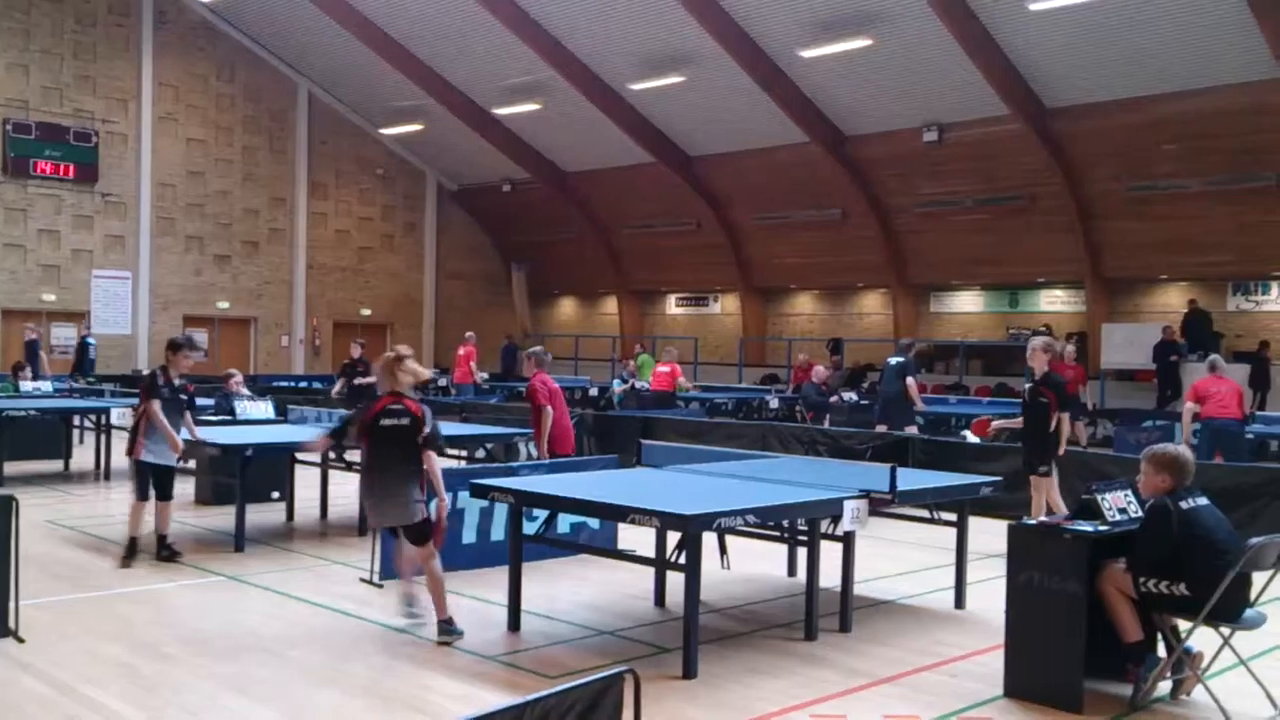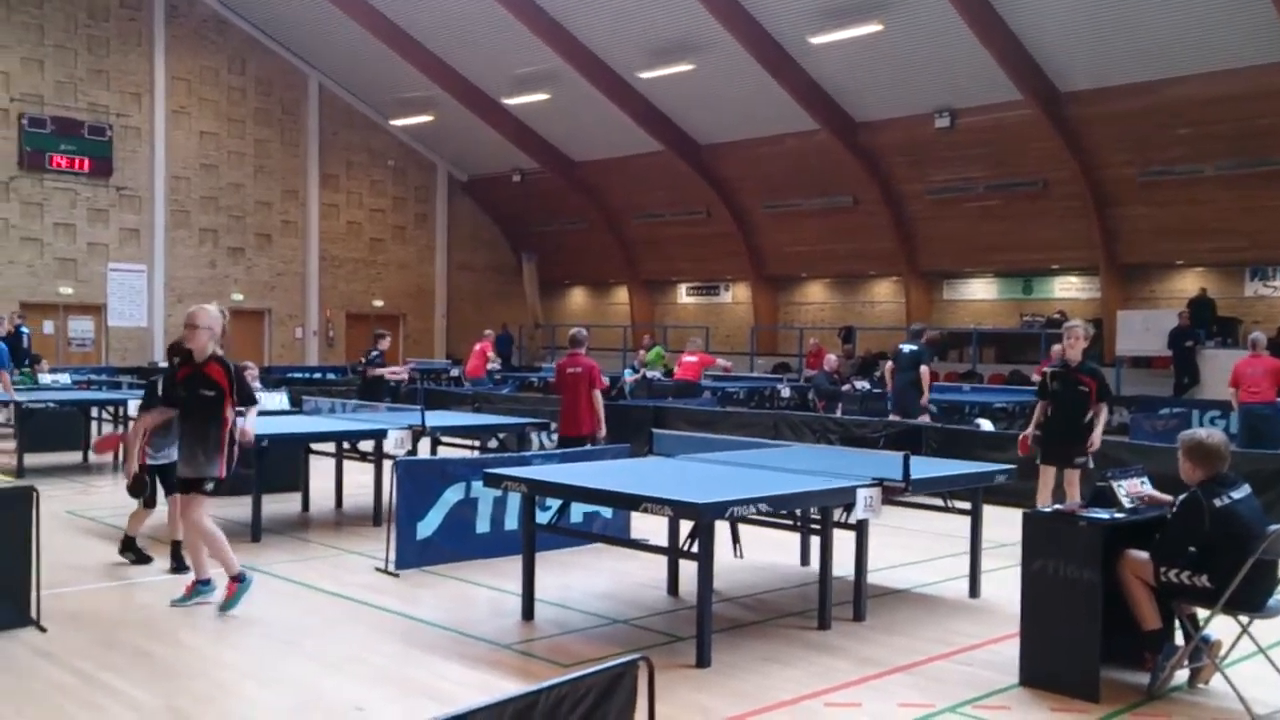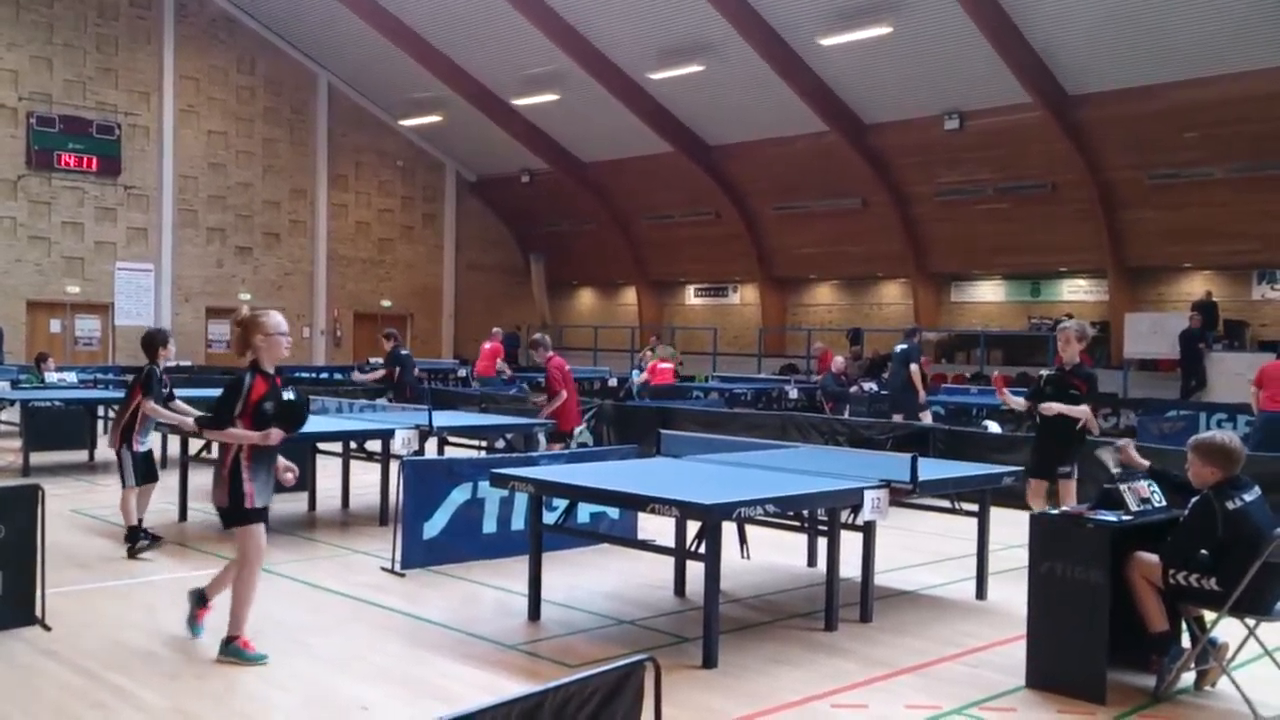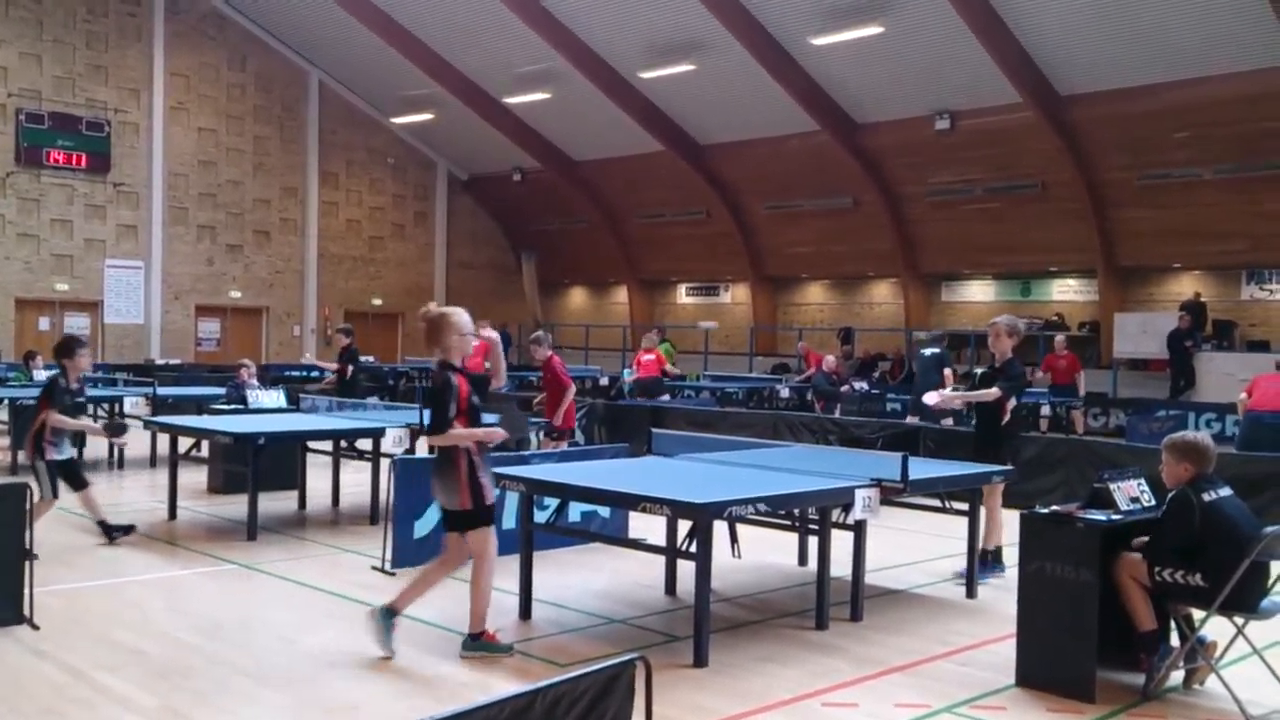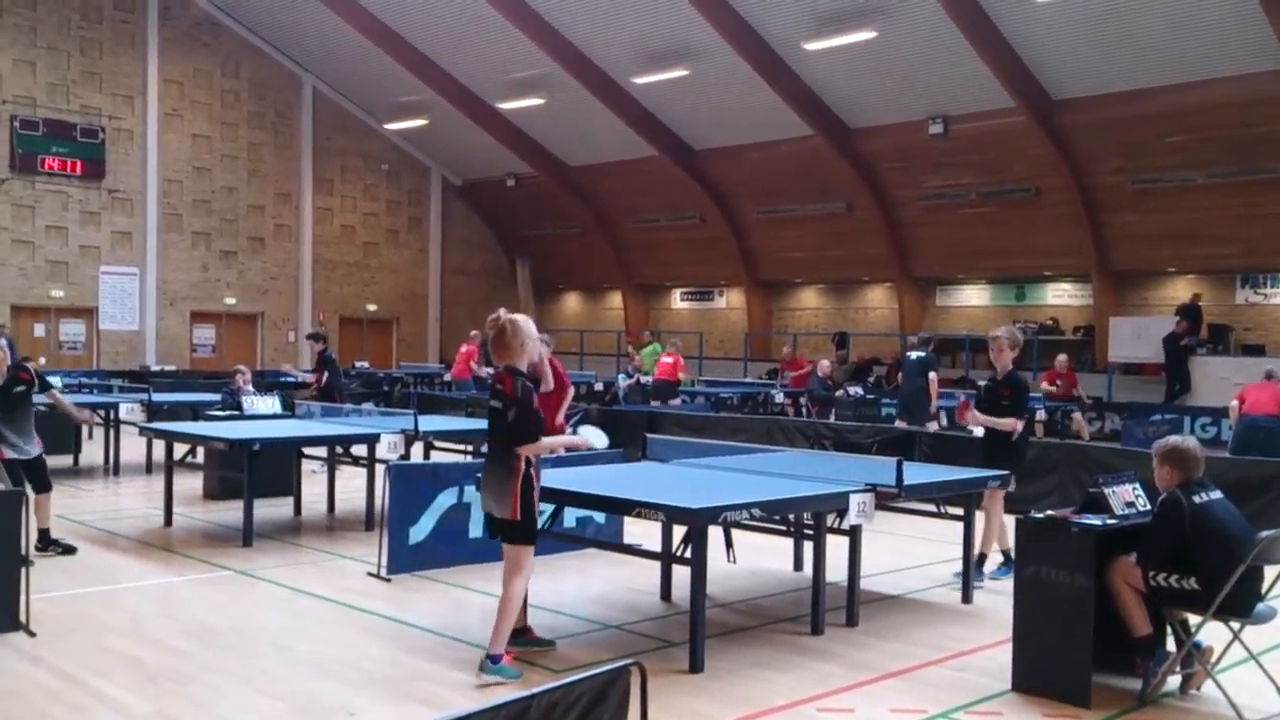
dt=1s
person 1, frame 1
left shoulder: (368, 411)
right shoulder: (420, 412)
left elbow: (331, 439)
right elbow: (429, 457)
left wrist: (315, 445)
right wrist: (442, 496)
left hip: (375, 499)
right hip: (407, 497)
left knee: (405, 542)
right knee: (428, 556)
left ankle: (409, 597)
right ankle: (444, 622)
person 1, frame 2
left shoulder: (226, 369)
right shoulder: (178, 369)
left elbow: (252, 405)
right elbow: (168, 408)
left wrist: (247, 425)
right wrist: (139, 426)
left hip: (214, 455)
right hip: (188, 454)
left knee: (196, 518)
right knee: (187, 519)
left ankle: (237, 577)
right ankle: (203, 583)
person 1, frame 3
left shoulder: (273, 382)
right shoulder: (244, 382)
right elbow: (211, 429)
left wrist: (277, 460)
right wrist: (258, 437)
left hip: (259, 480)
right hip: (237, 479)
left knee: (248, 555)
right knee: (254, 554)
left ankle: (203, 597)
right ankle: (234, 640)
person 1, frame 4
left shoulder: (459, 377)
right shoulder: (446, 381)
left elbow: (497, 383)
right elbow: (436, 436)
left wrist: (496, 346)
right wrist: (484, 434)
left hip: (459, 477)
right hip: (464, 478)
left knee: (453, 557)
right knee: (486, 554)
left ankle: (390, 611)
right ankle: (477, 635)
person 1, frame 5
left shoulder: (501, 381)
right shoulder: (522, 388)
right elbow: (528, 445)
left wrist: (542, 360)
right wrist: (566, 440)
left hip: (493, 484)
right hip: (515, 486)
left knee: (514, 564)
right knee: (519, 571)
left ankle: (519, 630)
right ankle: (494, 658)
person 2, frame 1
left shoulder: (1161, 507)
right shoulder: (1198, 501)
left elbow: (1139, 564)
left wrist: (1124, 564)
right wrist: (1130, 563)
left hip: (1207, 596)
right hip: (1233, 595)
left knee: (1109, 577)
right knee: (1151, 581)
left ankle: (1144, 663)
right ankle: (1179, 656)
person 2, frame 2
left shoulder: (1196, 500)
right shoulder: (1238, 487)
left elbow: (1162, 554)
right wrist: (1166, 501)
left hip: (1230, 588)
right hip: (1258, 585)
left knee: (1129, 562)
right knee: (1178, 565)
left ankle: (1162, 651)
right ankle: (1198, 643)
person 2, frame 3
left shoulder: (1208, 504)
right shoulder: (1246, 487)
left elbow: (1171, 555)
right elbow: (1183, 485)
right wrist: (1141, 464)
left hip: (1239, 591)
left knee: (1137, 564)
right knee: (1180, 569)
left ankle: (1169, 653)
right ankle: (1204, 646)
person 2, frame 4
left shoulder: (1183, 497)
right shoulder: (1219, 489)
left elbow: (1156, 554)
left wrist: (1147, 545)
right wrist: (1155, 541)
left hip: (1225, 587)
right hip: (1250, 584)
left knee: (1125, 565)
right knee: (1165, 571)
left ankle: (1157, 653)
right ankle: (1193, 646)
person 2, frame 5
left shoulder: (1174, 500)
right shoulder: (1211, 492)
left elbow: (1148, 557)
left wrist: (1133, 558)
right wrist: (1140, 559)
left hip: (1219, 592)
right hip: (1244, 589)
left knee: (1119, 570)
right knee: (1160, 575)
left ankle: (1153, 658)
right ankle: (1189, 651)
person 3, frame 1
left shoulder: (186, 387)
right shoulder: (155, 378)
right elbow: (154, 410)
left wrist: (196, 437)
right wrist: (173, 437)
left hip: (166, 450)
right hip: (144, 447)
left knee: (165, 500)
right knee: (141, 498)
left ankle: (162, 545)
right ankle: (131, 547)
person 3, frame 2
right shoulder: (156, 386)
left hip: (171, 453)
right hip: (147, 454)
left knee: (177, 499)
right knee: (148, 507)
left ankle: (177, 553)
right ankle: (128, 544)
person 3, frame 3
left shoulder: (161, 377)
right shoulder: (150, 373)
left elbow: (174, 403)
right elbow: (148, 407)
left wrist: (201, 416)
right wrist: (181, 421)
left hip: (142, 437)
right hip: (128, 437)
left knee: (150, 482)
right knee: (132, 487)
left ankle: (136, 530)
right ankle: (134, 540)
person 3, frame 4
left shoulder: (79, 386)
right shoulder: (56, 384)
left elbow: (78, 421)
right elbow: (52, 418)
left wrist: (107, 435)
right wrist: (88, 427)
left hip: (63, 447)
right hip: (43, 447)
left knee: (83, 488)
right knee: (49, 499)
left ankle: (107, 529)
person 3, frame 5
left shoulder: (25, 372)
left elbow: (51, 393)
left wrist: (75, 412)
left hip: (30, 444)
left knee: (44, 490)
left ankle: (44, 540)
person 4, frame 1
left shoulder: (1056, 384)
right shoulder: (1029, 386)
left elbow: (1064, 417)
left wrist: (1061, 446)
right wrist: (1001, 423)
left hip: (1047, 446)
right hip: (1030, 445)
left knee: (1050, 492)
right knee: (1036, 491)
person 4, frame 2
left shoulder: (1093, 373)
right shoulder: (1051, 371)
left elbow: (1102, 406)
left wrist: (1098, 431)
right wrist: (1032, 427)
left hip: (1078, 436)
right hip: (1051, 434)
left knee: (1071, 484)
right knee: (1045, 484)
person 4, frame 3
left shoulder: (1087, 377)
right shoulder: (1047, 376)
left elbow: (1086, 411)
right elbow: (1026, 404)
left wrist: (1060, 407)
right wrist: (1009, 399)
left hip: (1069, 444)
right hip: (1043, 442)
left knee: (1067, 500)
right knee: (1034, 496)
person 4, frame 4
left shoulder: (1015, 371)
right shoulder: (984, 371)
left elbow: (993, 394)
right elbow: (968, 401)
left wrist: (956, 395)
right wrist: (951, 400)
left hip: (1002, 444)
right hip: (982, 441)
left knee: (992, 501)
right knee: (990, 502)
left ankle: (983, 560)
right ankle: (996, 559)
person 4, frame 5
left shoulder: (1019, 384)
right shoulder: (988, 384)
left elbow: (1015, 423)
left wrist: (983, 420)
right wrist: (971, 418)
left hip: (1009, 454)
right hip: (990, 451)
left knee: (991, 505)
right knee: (993, 507)
left ankle: (978, 566)
right ankle: (1008, 560)
